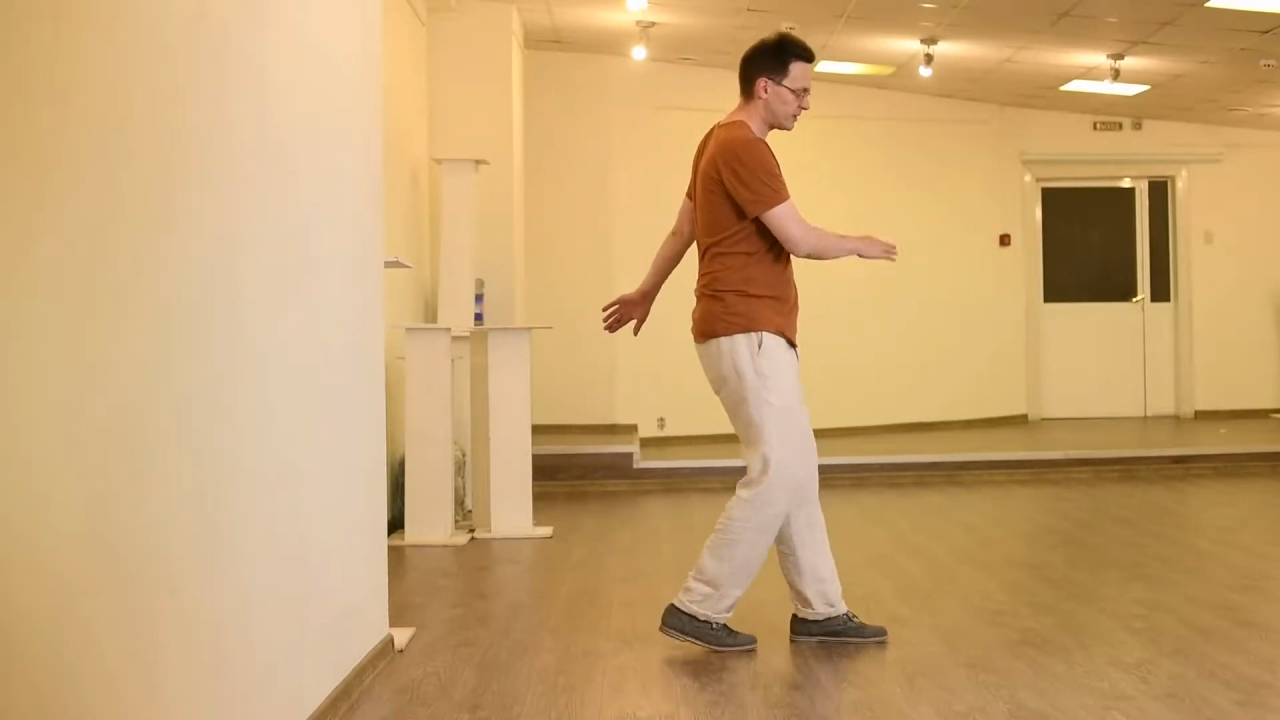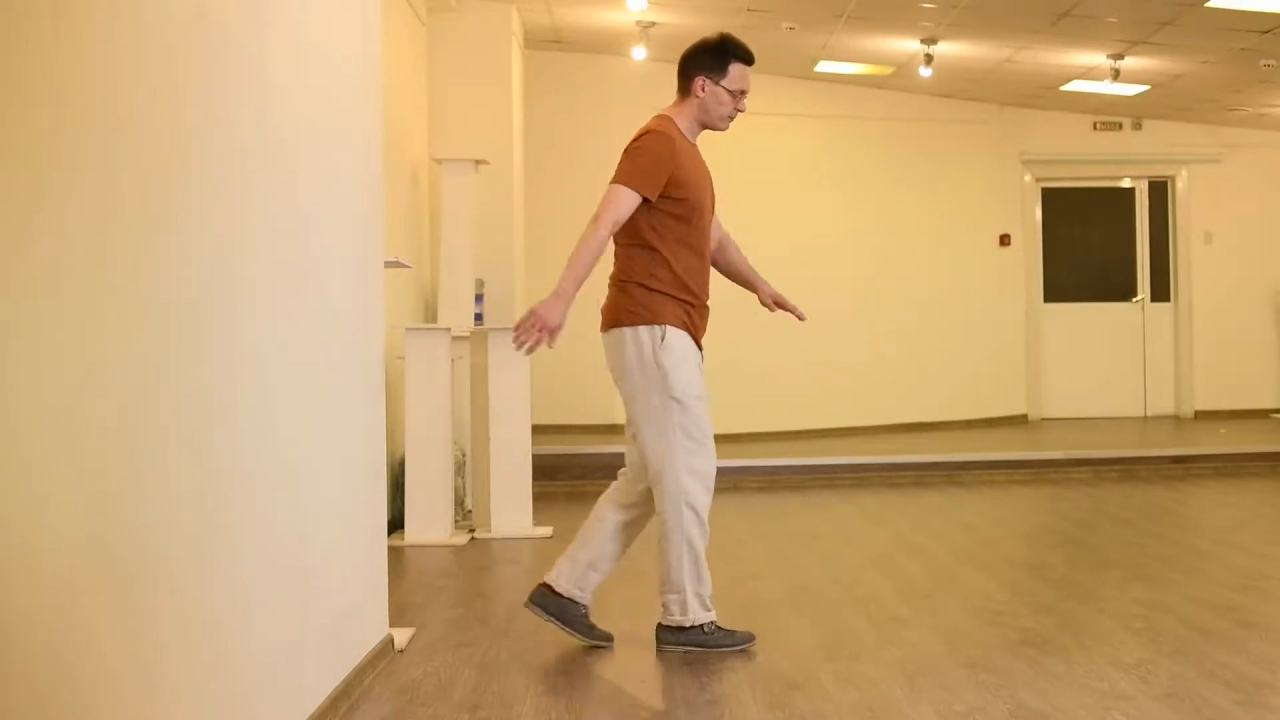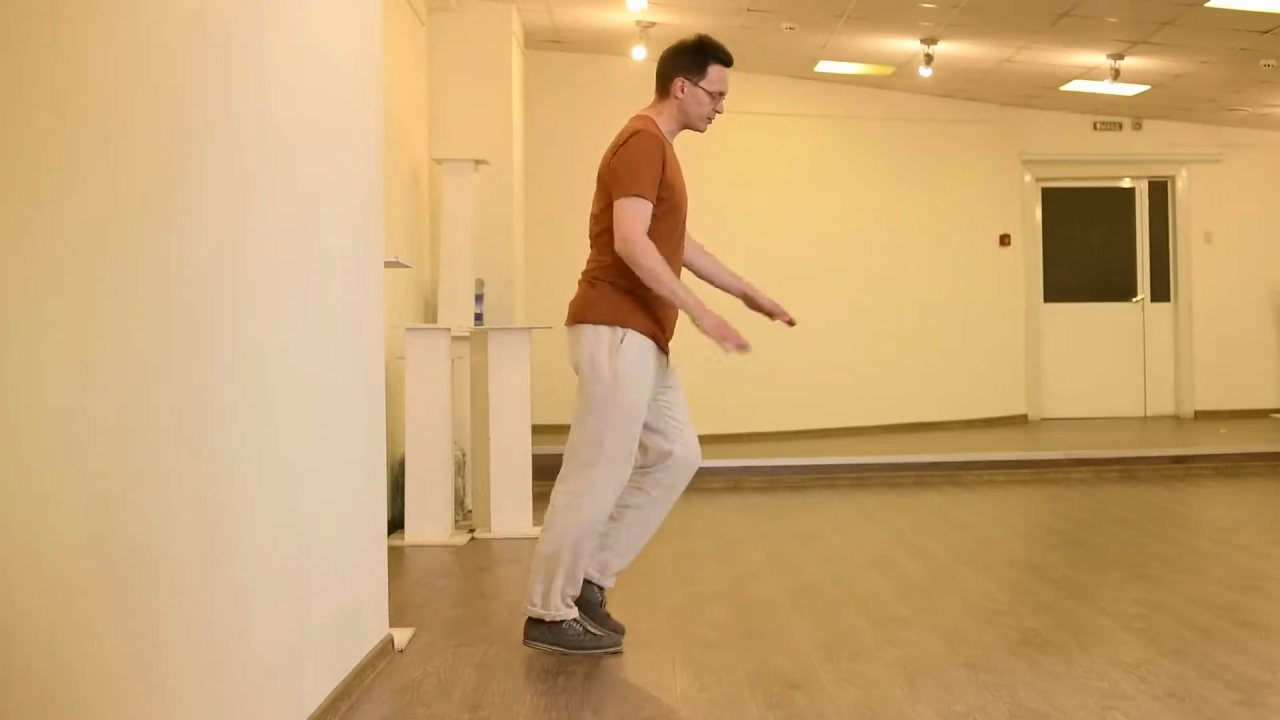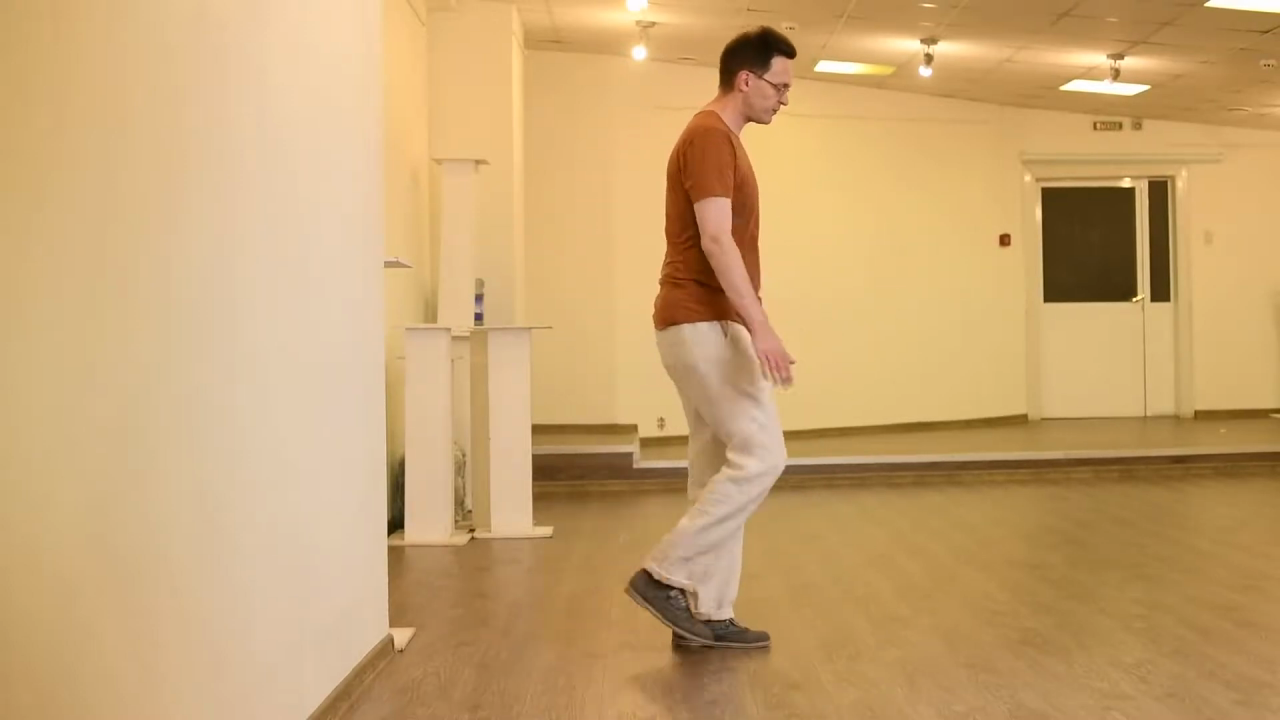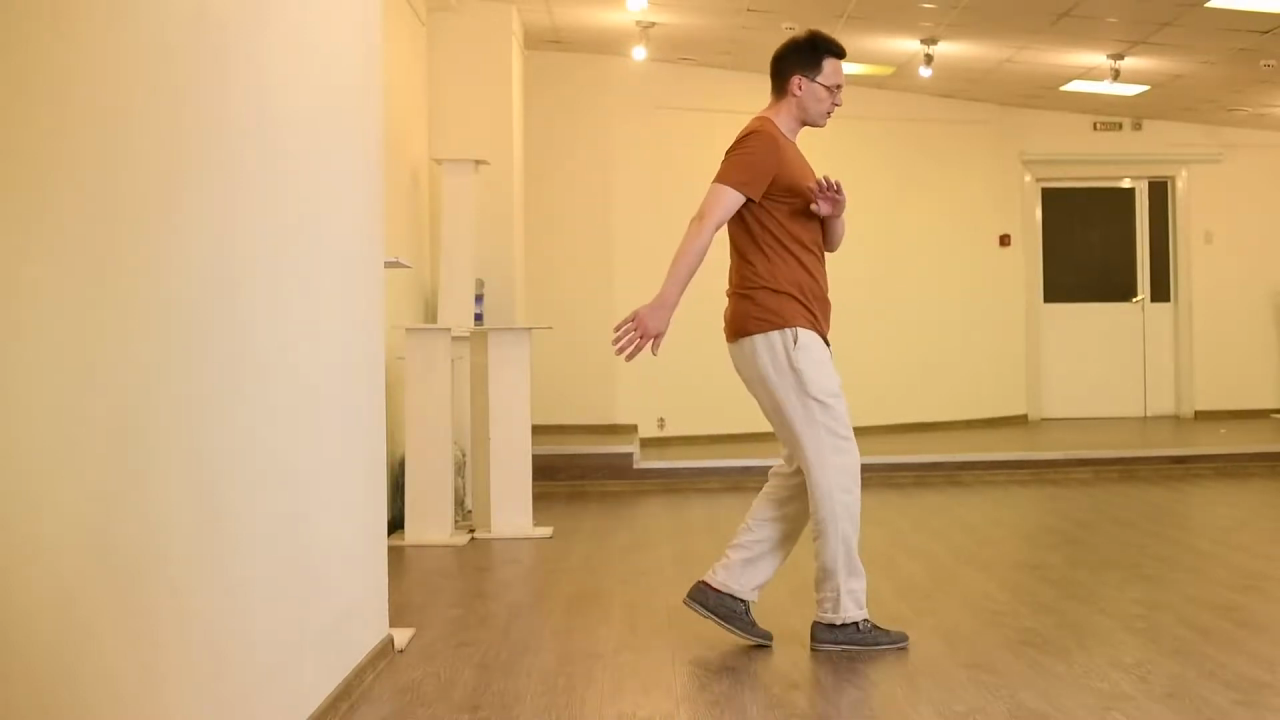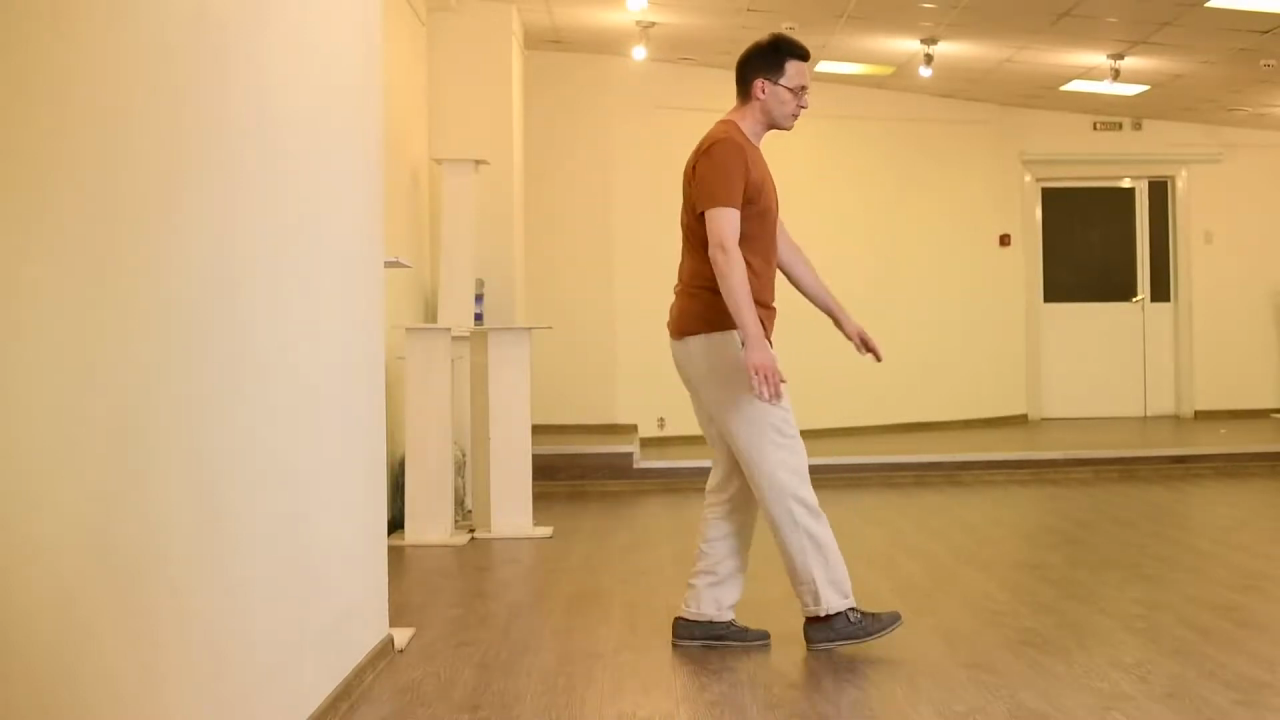
dt=0.5s
person 1, frame 1
left shoulder: (723, 141)
right shoulder: (743, 148)
left elbow: (683, 228)
right elbow: (800, 240)
left wrist: (647, 292)
right wrist: (859, 246)
left hip: (749, 334)
right hip: (747, 334)
left knee: (796, 472)
right knee: (776, 474)
left ankle: (820, 608)
right ankle: (698, 608)
person 1, frame 2
left shoulder: (684, 152)
right shoulder: (657, 142)
left elbow: (714, 243)
right elbow: (608, 222)
left wrist: (761, 288)
right wrist: (561, 297)
left hip: (660, 332)
right hip: (650, 331)
left knee: (652, 472)
right knee: (686, 470)
left ankle: (565, 588)
right ankle: (685, 618)
person 1, frame 3
left shoulder: (659, 149)
right shoulder: (641, 142)
left elbow: (677, 245)
right elbow: (632, 242)
left wrist: (749, 292)
right wrist: (699, 312)
left hip: (639, 338)
right hip: (617, 332)
left knee: (678, 455)
right knee: (598, 471)
left ankle: (588, 579)
right ankle: (549, 612)
person 1, frame 4
left shoulder: (719, 142)
right shoulder: (712, 139)
right elbow: (717, 240)
left wrist: (754, 325)
right wrist: (762, 327)
left hip: (714, 330)
right hip: (705, 330)
left knee: (721, 466)
right knee: (760, 456)
left ankle: (707, 613)
right ankle: (662, 572)
person 1, frame 5
left shoulder: (787, 151)
right shoulder: (761, 142)
left elbow: (826, 242)
right elbow: (707, 220)
left wrist: (832, 211)
right wrist: (664, 304)
left hip: (785, 334)
right hip: (779, 334)
left knee: (804, 470)
right knee: (835, 466)
left ankle: (727, 587)
right ankle: (841, 618)
person 1, frame 6
left shoulder: (744, 153)
right shoulder: (725, 149)
left elbow: (782, 248)
right elbow: (725, 252)
left wrist: (842, 316)
right wrist: (754, 341)
left hip: (719, 337)
right hip: (720, 336)
left knee: (736, 474)
right knee: (781, 466)
left ankle: (703, 612)
right ankle: (831, 609)
